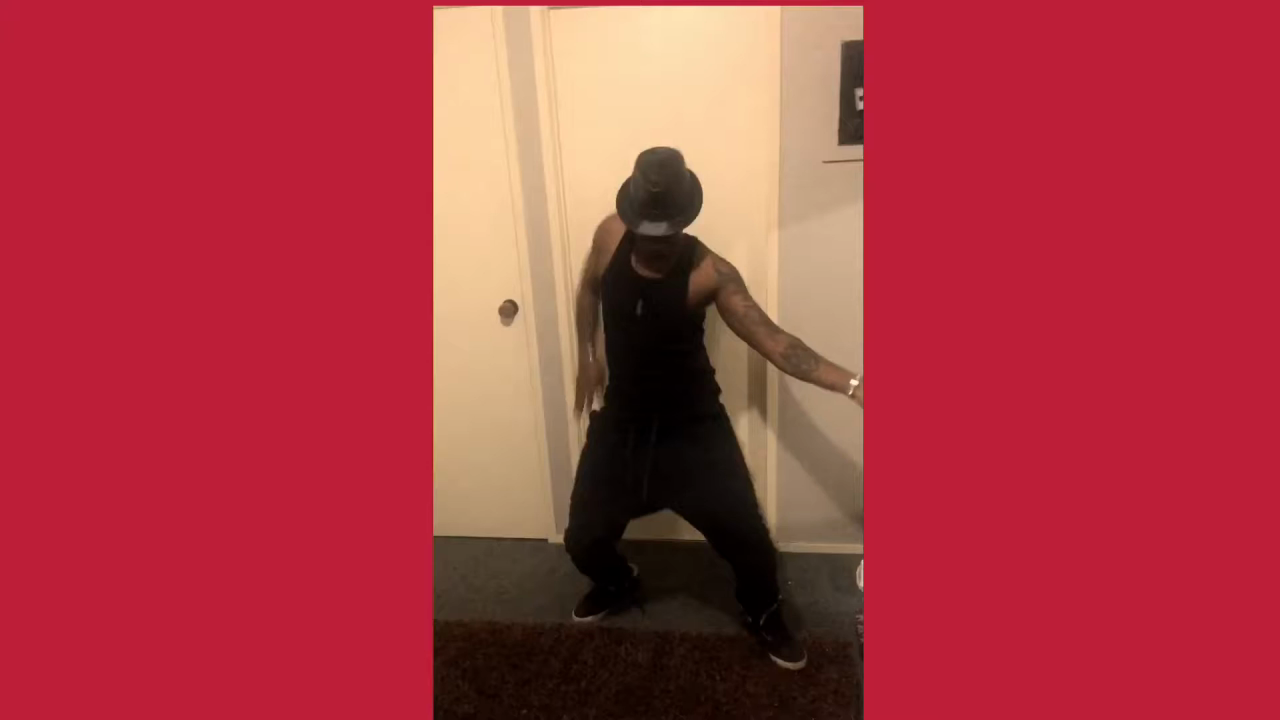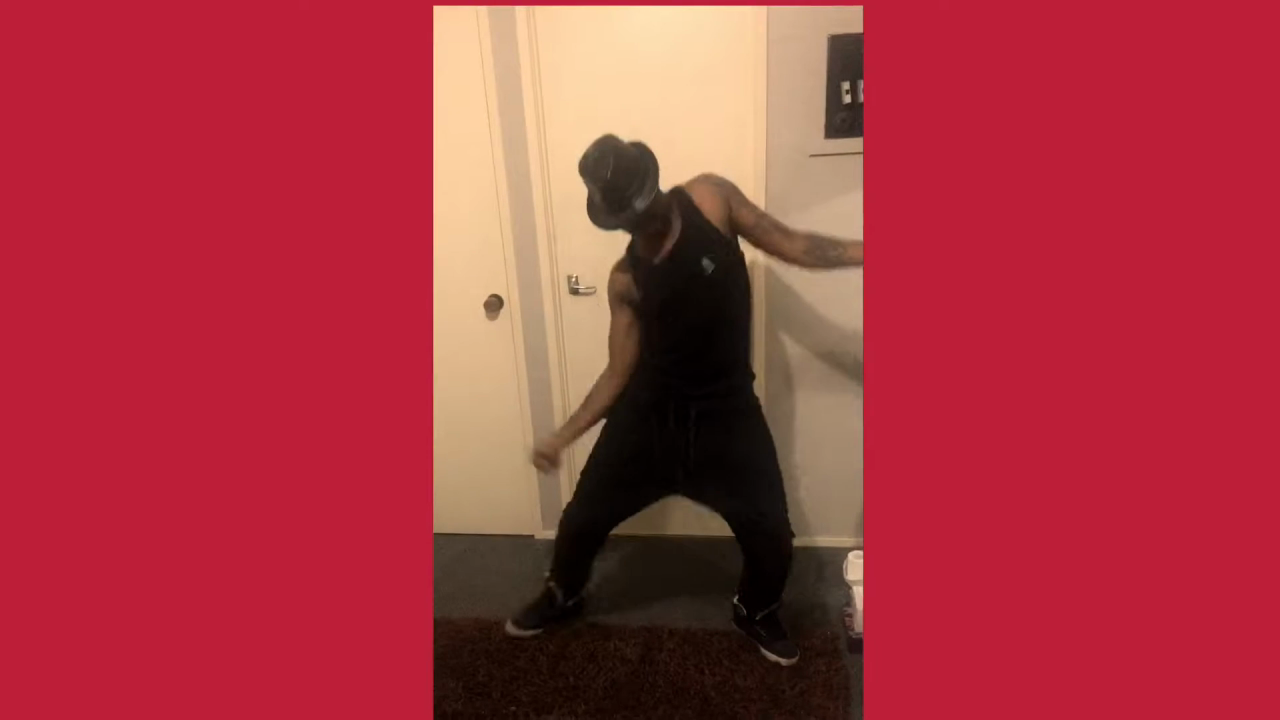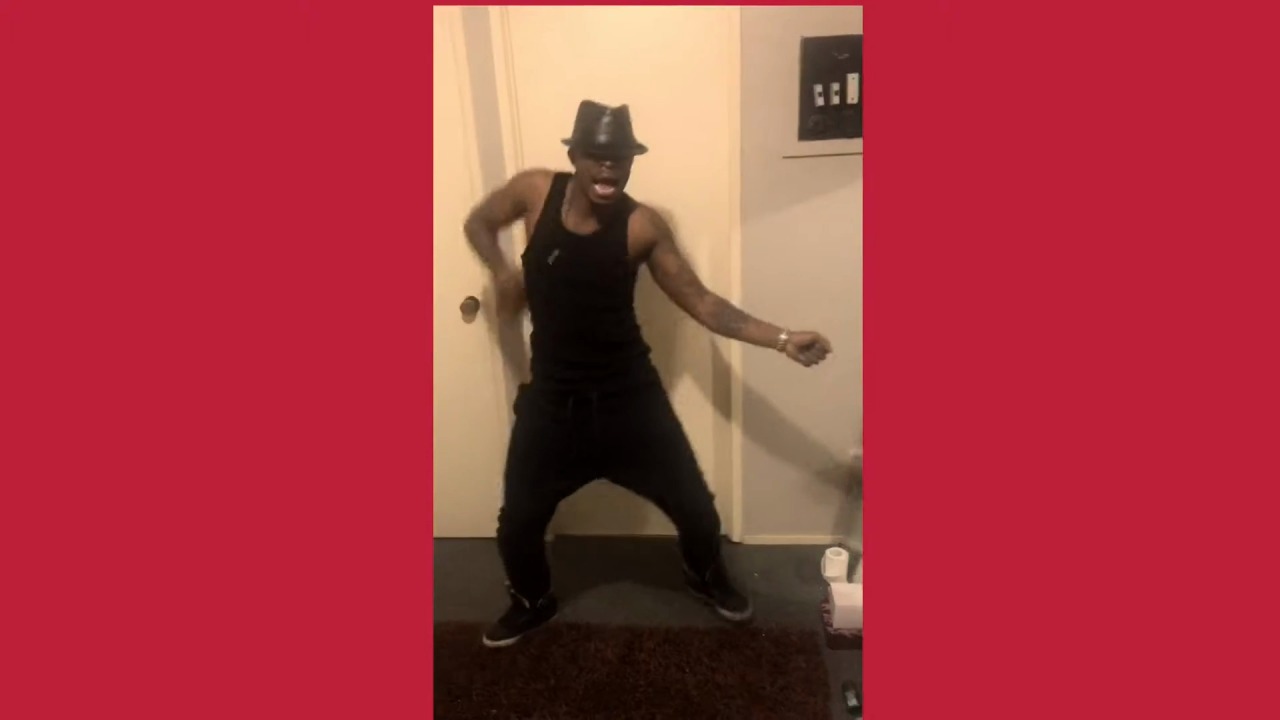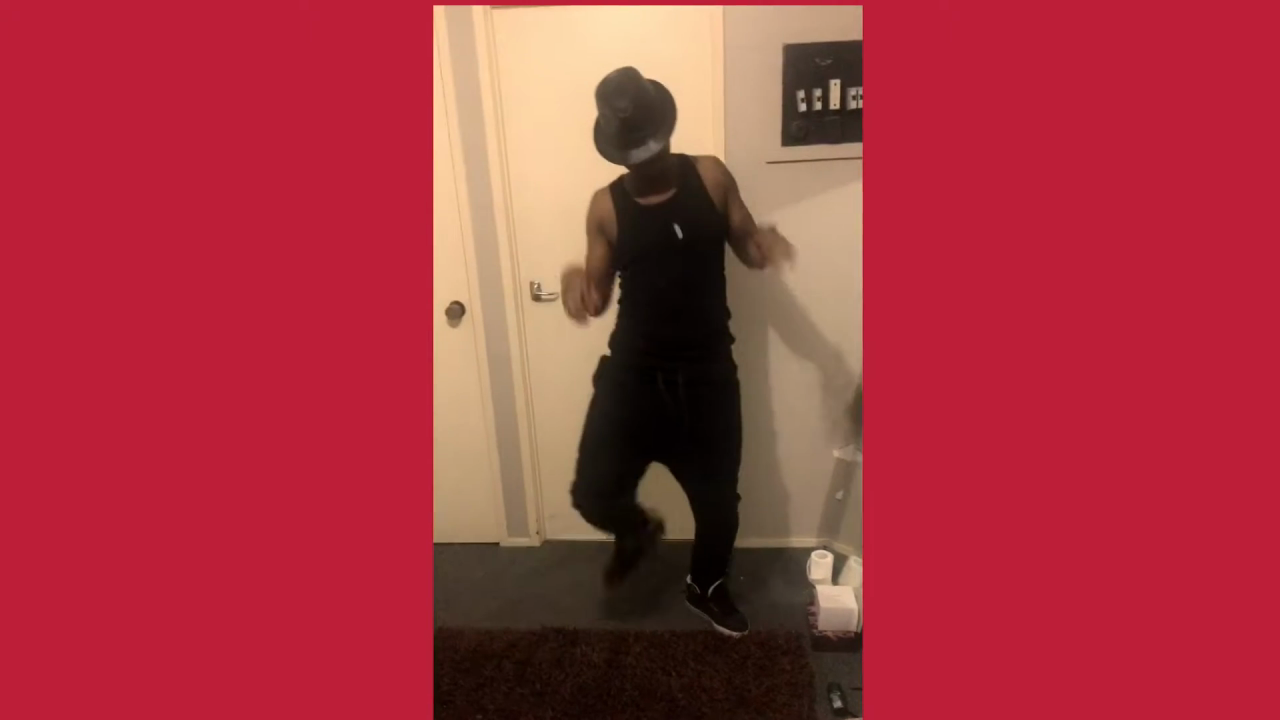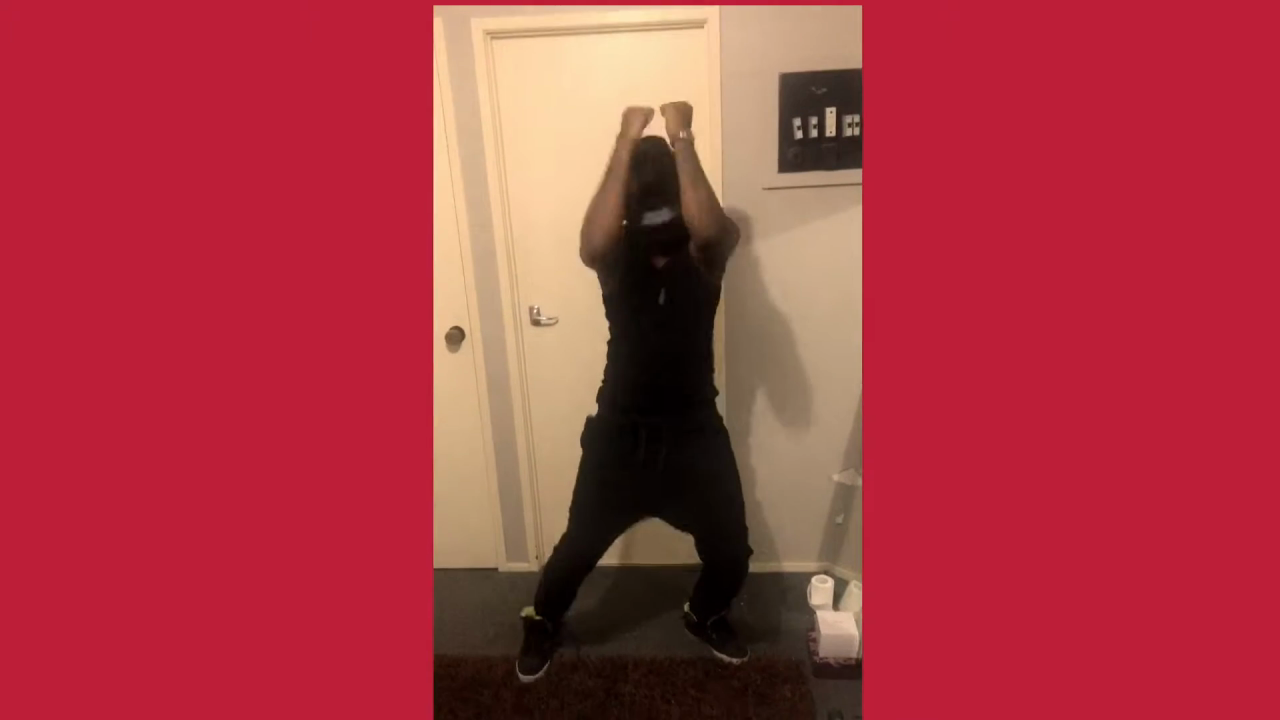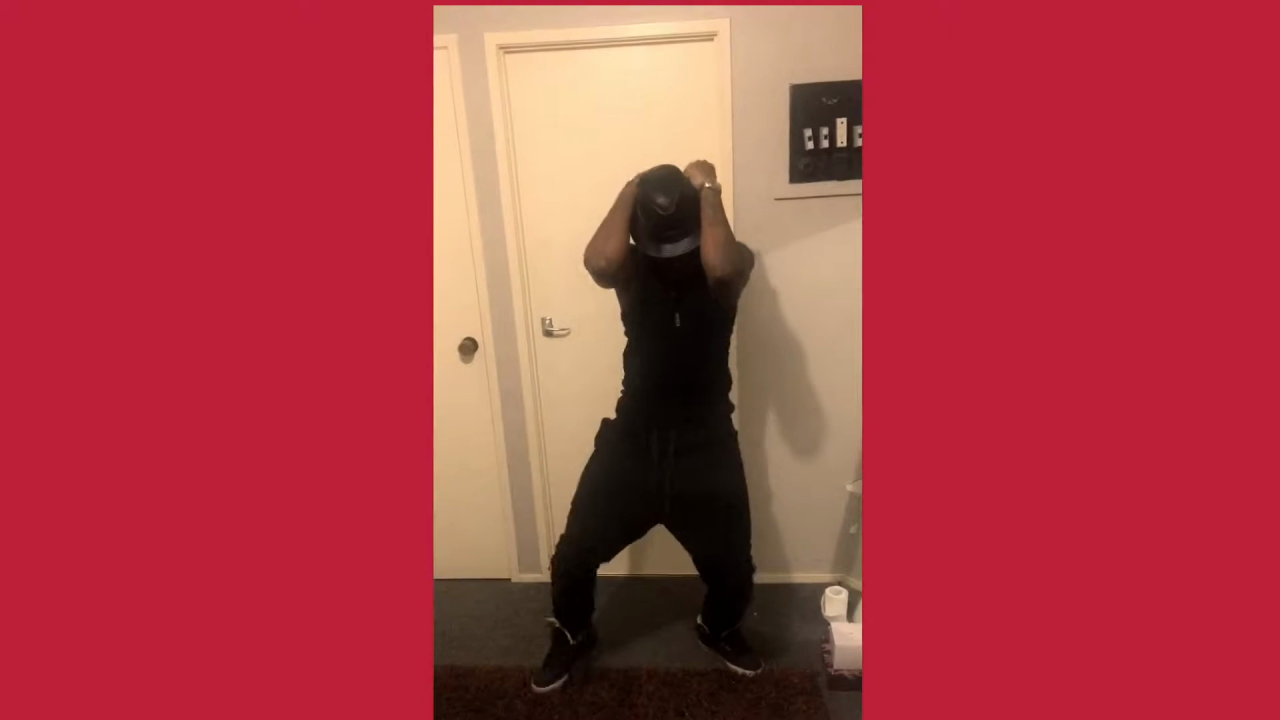
dt=0.7s
person 1, frame 1
left shoulder: (709, 272)
right shoulder: (610, 234)
left elbow: (774, 342)
left wrist: (853, 384)
right wrist: (587, 356)
left hip: (693, 428)
right hip: (620, 423)
left knee: (749, 540)
right knee: (584, 539)
left ankle: (764, 616)
right ankle: (617, 585)
person 1, frame 2
left shoulder: (709, 196)
right shoulder: (625, 276)
left elbow: (789, 245)
right elbow: (619, 371)
left wrist: (868, 250)
right wrist: (562, 436)
left hip: (727, 413)
right hip: (648, 412)
left knee: (771, 536)
right knee: (583, 519)
left ankle: (756, 612)
right ankle: (562, 596)
person 1, frame 3
left shoulder: (643, 225)
right shoulder: (535, 192)
left elbow: (700, 303)
right elbow: (477, 221)
left wrist: (782, 338)
right wrist: (503, 271)
left hip: (628, 392)
right hip: (552, 395)
left knee: (694, 504)
right knee: (519, 521)
left ankle: (708, 573)
right ankle: (532, 602)
person 1, frame 4
left shoulder: (710, 176)
right shoulder: (606, 205)
left elbow: (748, 249)
right elbow: (599, 300)
left wrist: (768, 243)
right wrist: (579, 284)
left hip: (707, 372)
right hip: (633, 372)
left knee: (718, 497)
right knee: (593, 494)
left ankle: (707, 585)
right ankle: (634, 532)
person 1, frame 5
left shoulder: (708, 247)
right shoulder: (614, 250)
left elbow: (709, 225)
right elbow: (596, 240)
left wrist: (681, 139)
right wrist: (625, 145)
left hip: (694, 431)
right hip: (619, 431)
left knee: (731, 551)
right knee: (579, 546)
left ankle: (706, 615)
right ankle: (543, 623)
person 1, frame 6
left shoulder: (733, 263)
right shoulder: (632, 268)
left elbow: (722, 265)
right elbow: (598, 261)
left wrist: (708, 187)
right wrist: (631, 190)
left hip: (705, 442)
right hip: (633, 438)
left knee: (732, 568)
right knee: (574, 553)
left ankle: (719, 628)
right ankle: (570, 636)
